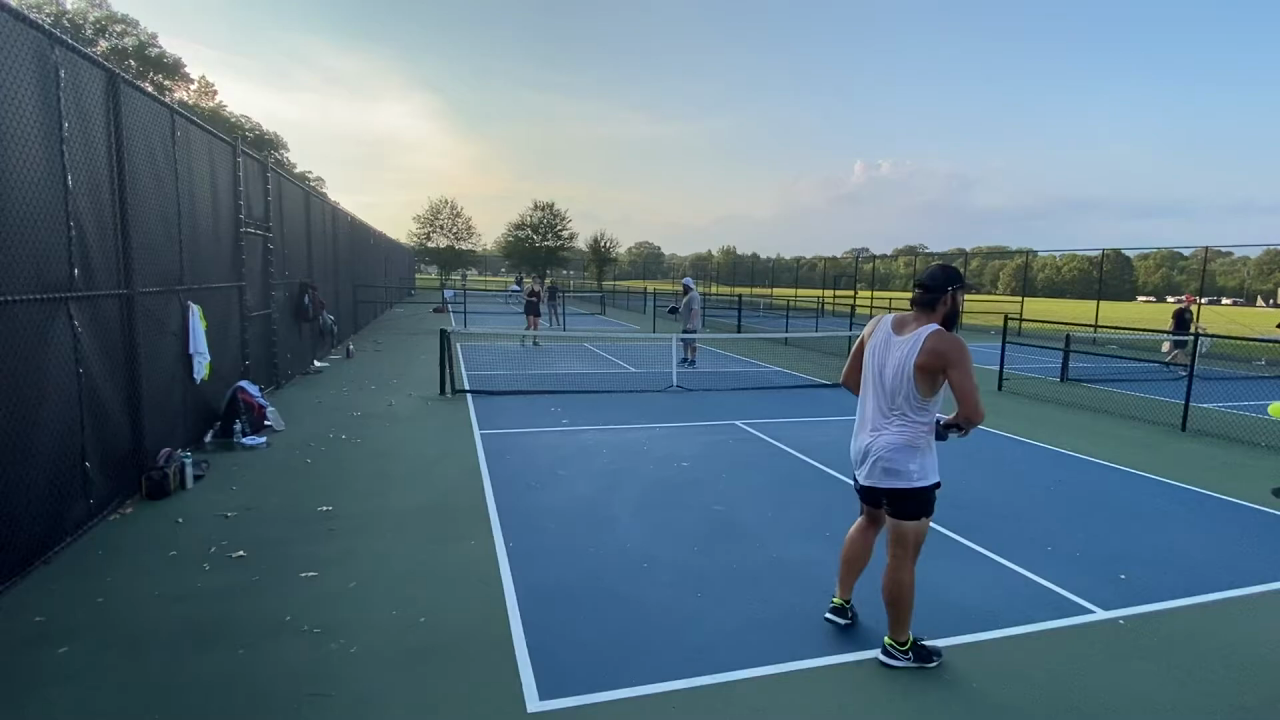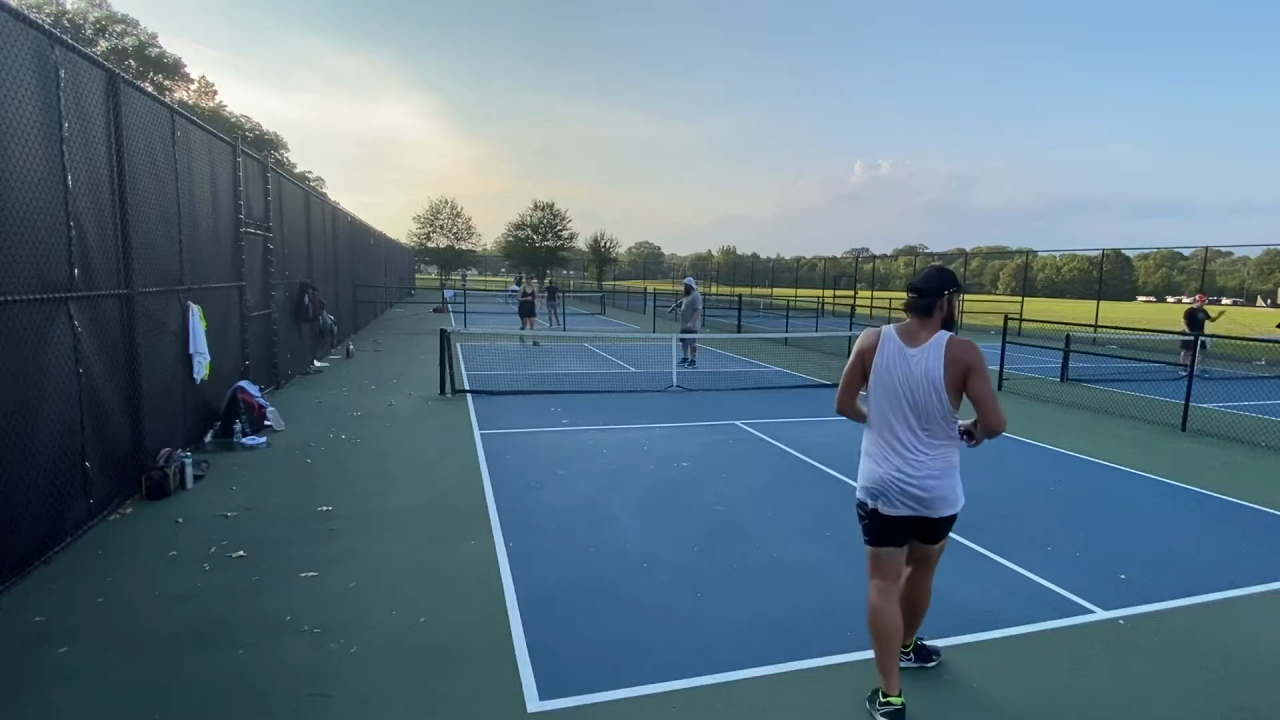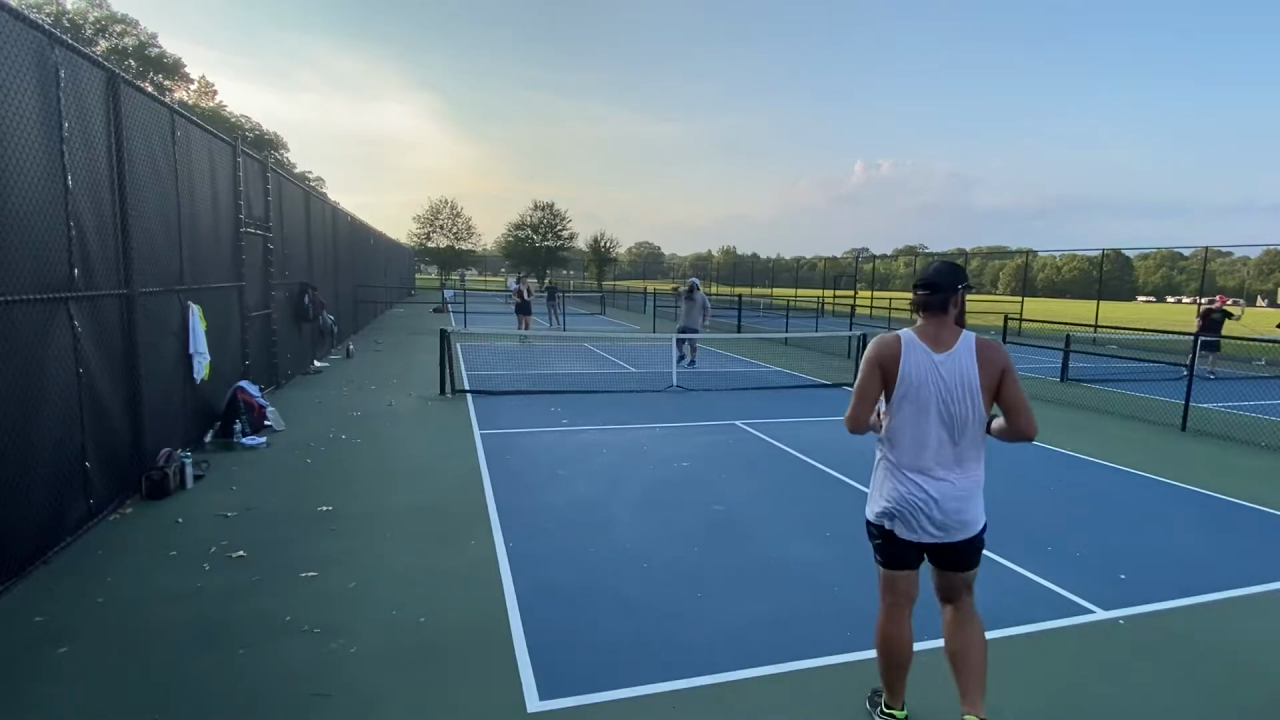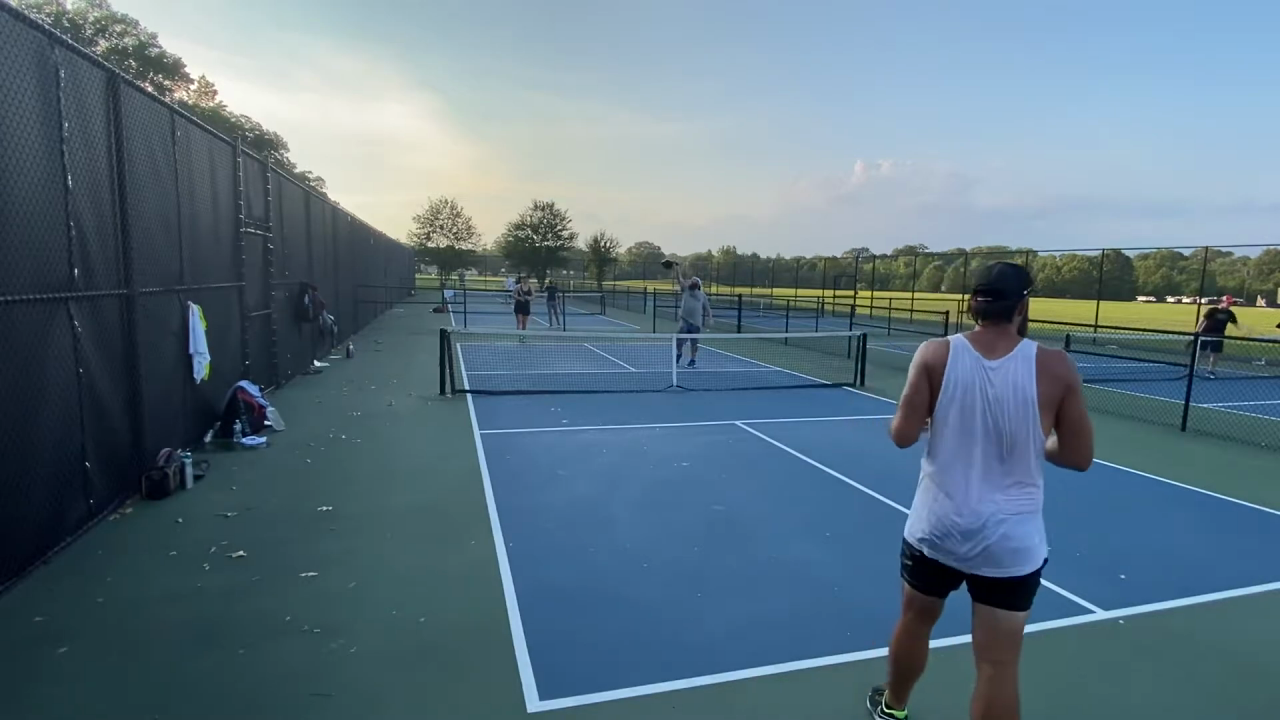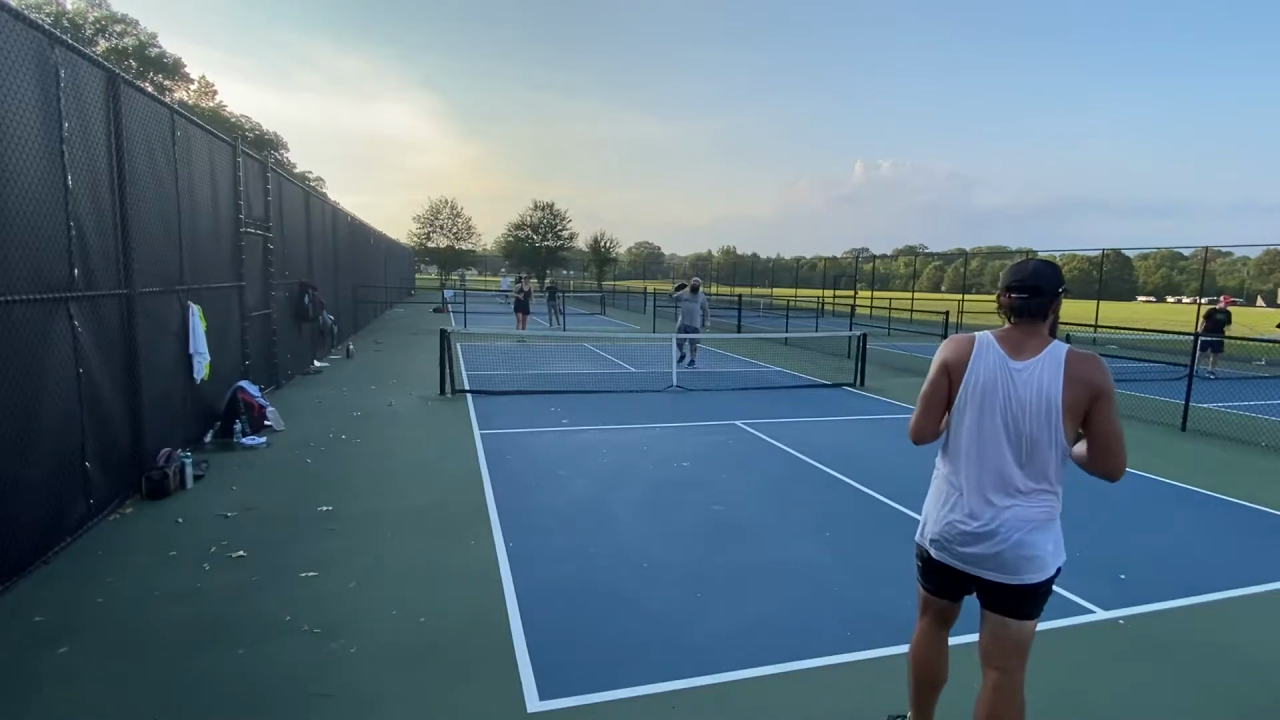
dt=0.4s
person 1, frame 1
left shoulder: (877, 326)
right shoulder: (946, 346)
left elbow: (849, 379)
right elbow: (974, 413)
right wrist: (957, 421)
left hip: (866, 450)
right hip: (907, 462)
left knee: (868, 520)
right knee: (902, 554)
left ankle: (840, 602)
right ankle: (898, 644)
person 1, frame 2
left shoulder: (871, 342)
right shoulder: (962, 352)
left elbow: (844, 406)
right elbow: (994, 423)
right wrist: (972, 431)
left hip: (881, 484)
right hip: (936, 488)
left knee: (883, 583)
right knee: (921, 568)
right ankle: (910, 645)
person 1, frame 3
left shoulder: (886, 348)
right shoulder: (991, 354)
left elbow: (856, 423)
right elbow: (1024, 429)
left hip: (897, 505)
right hip: (962, 509)
left knee: (896, 608)
right knee: (960, 602)
person 1, frame 4
left shoulder: (935, 355)
right shoulder: (1055, 367)
left elbow: (902, 436)
right elbow: (1079, 457)
left hip: (937, 528)
right hip: (1012, 540)
left knee: (915, 621)
right knee: (998, 665)
person 1, frame 5
left shoulder: (959, 351)
right shoulder: (1087, 372)
left elbow: (920, 432)
right elbow: (1110, 468)
left hip: (948, 528)
right hip: (1024, 546)
left knee: (933, 625)
right knee: (1004, 669)
